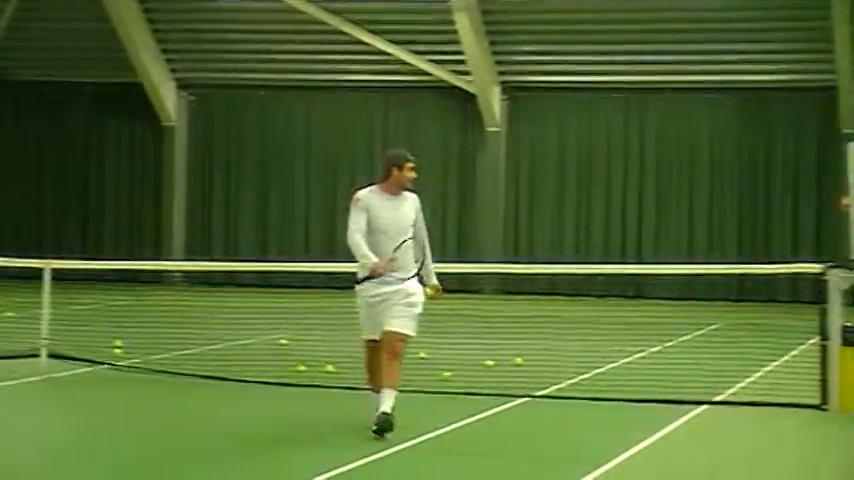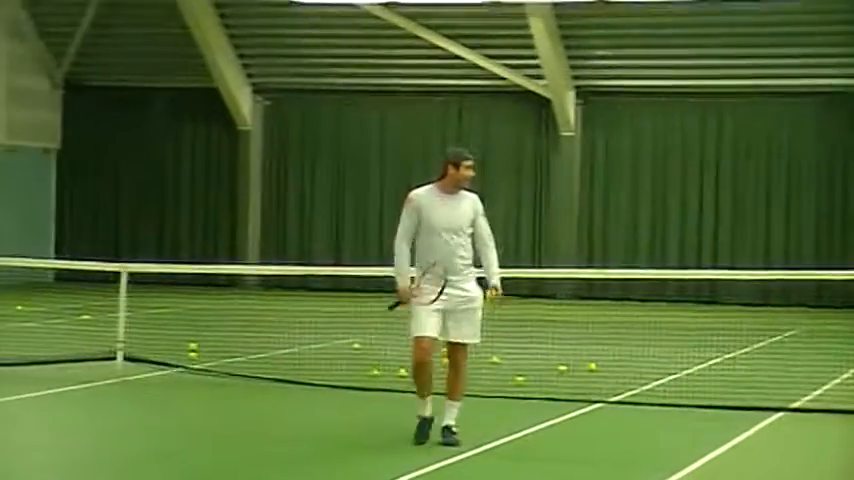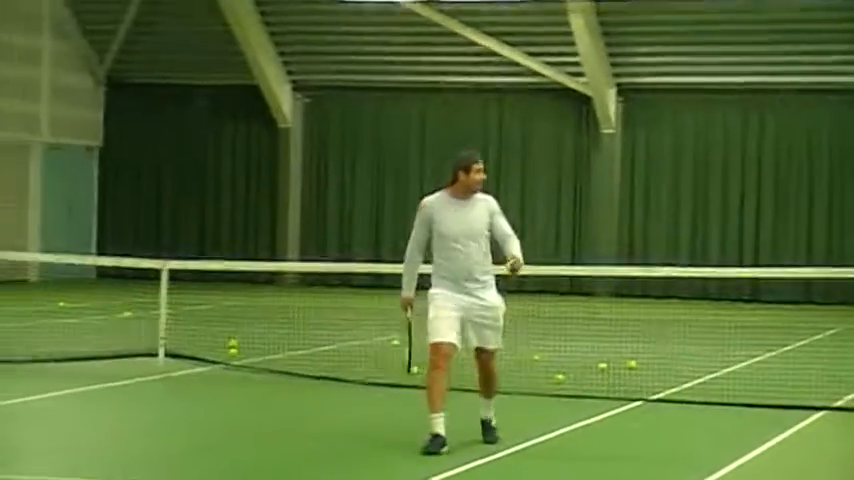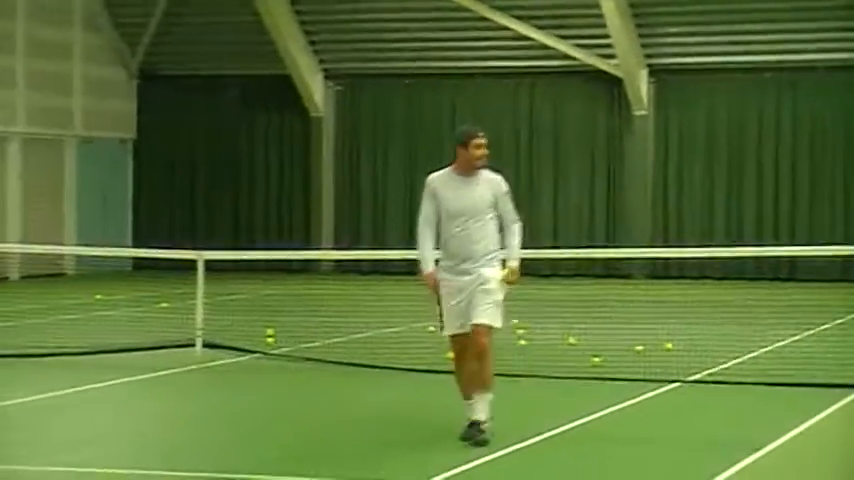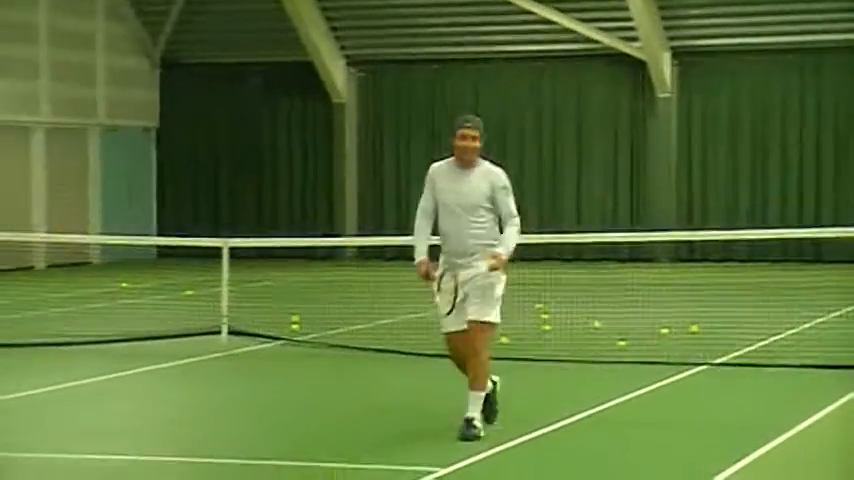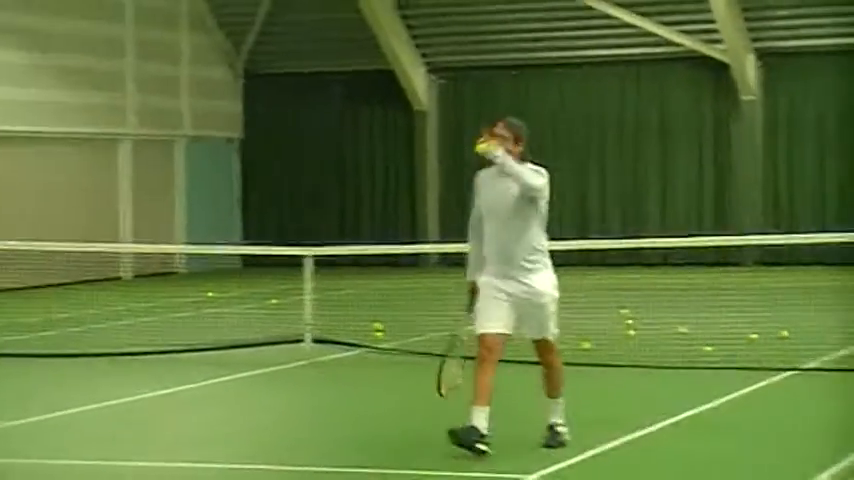
dt=0.3s
person 1, frame 1
left shoulder: (412, 201)
right shoulder: (363, 198)
left elbow: (421, 240)
right elbow: (354, 235)
left wrist: (430, 277)
right wrist: (370, 262)
left hip: (406, 287)
right hip: (372, 286)
left knee: (394, 349)
right knee: (373, 352)
left ankle: (385, 413)
right ankle: (382, 405)
person 1, frame 2
left shoulder: (473, 201)
right shoulder: (418, 198)
left elbow: (486, 243)
right elbow: (402, 241)
left wrist: (494, 280)
right wrist: (403, 281)
left hip: (465, 291)
right hip: (427, 290)
left knee: (458, 360)
right knee: (421, 357)
left ankle: (449, 424)
right ankle: (424, 414)
person 1, frame 3
left shoulder: (488, 204)
right shoulder: (430, 206)
left elbow: (508, 238)
right elbow: (415, 249)
left wrist: (515, 257)
right wrist: (407, 290)
left hip: (484, 295)
right hip: (445, 294)
left knee: (487, 365)
right knee: (438, 360)
left ankle: (486, 415)
right ankle: (437, 433)
person 1, frame 4
left shoulder: (495, 182)
right shoulder: (435, 183)
left elbow: (512, 223)
right elbow: (426, 229)
left wrist: (513, 260)
right wrist: (427, 268)
left hip: (488, 273)
right hip: (451, 276)
left knee: (481, 345)
right knee: (461, 351)
left ankle: (481, 417)
right ankle: (473, 415)
person 1, frame 5
left shoulder: (495, 176)
right shoulder: (436, 172)
left elbow: (512, 221)
right elbow: (423, 218)
left wrist: (504, 252)
right wrist: (421, 257)
left hip: (485, 269)
right hip: (450, 270)
left knee: (477, 343)
right knee: (456, 348)
left ankle: (475, 416)
right ankle: (487, 385)
person 1, frame 6
left shoulder: (536, 175)
right shoulder: (483, 179)
left elbow: (529, 185)
left wrist: (497, 155)
right wrist: (472, 274)
left hip: (534, 278)
right hip: (493, 280)
left knee: (547, 353)
right knee: (486, 353)
left ankle: (557, 423)
right ankle: (478, 431)
